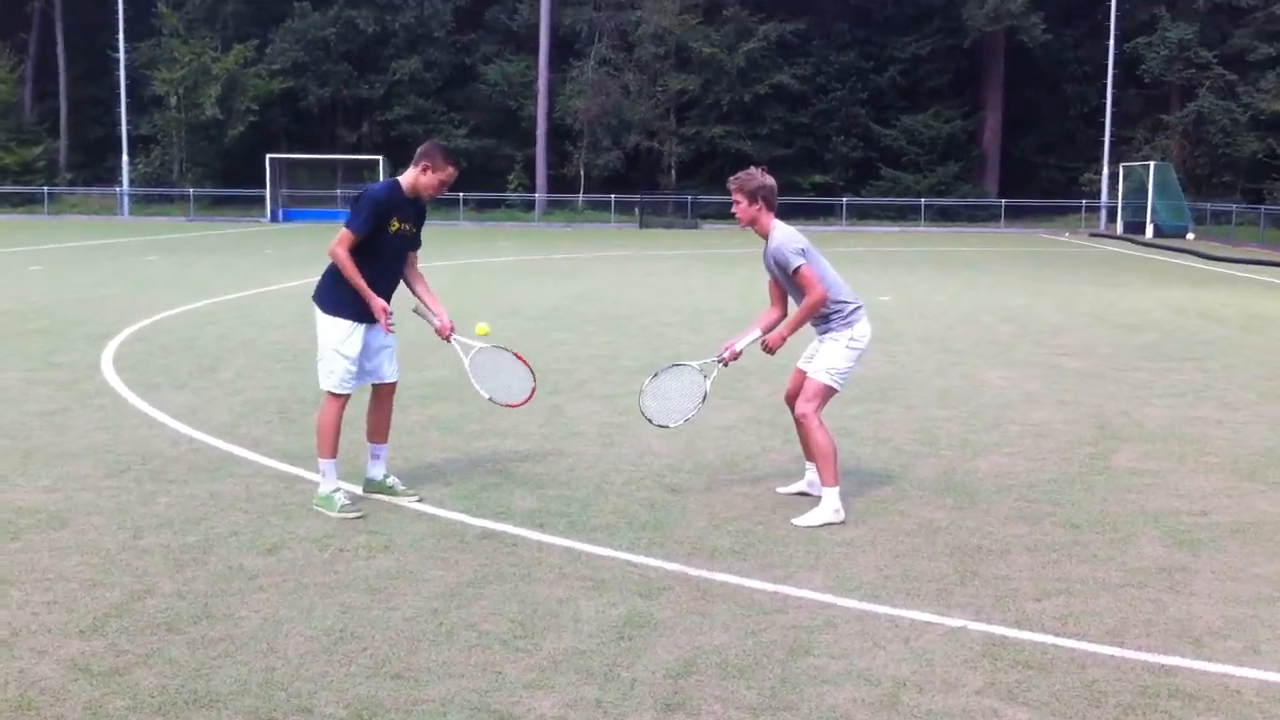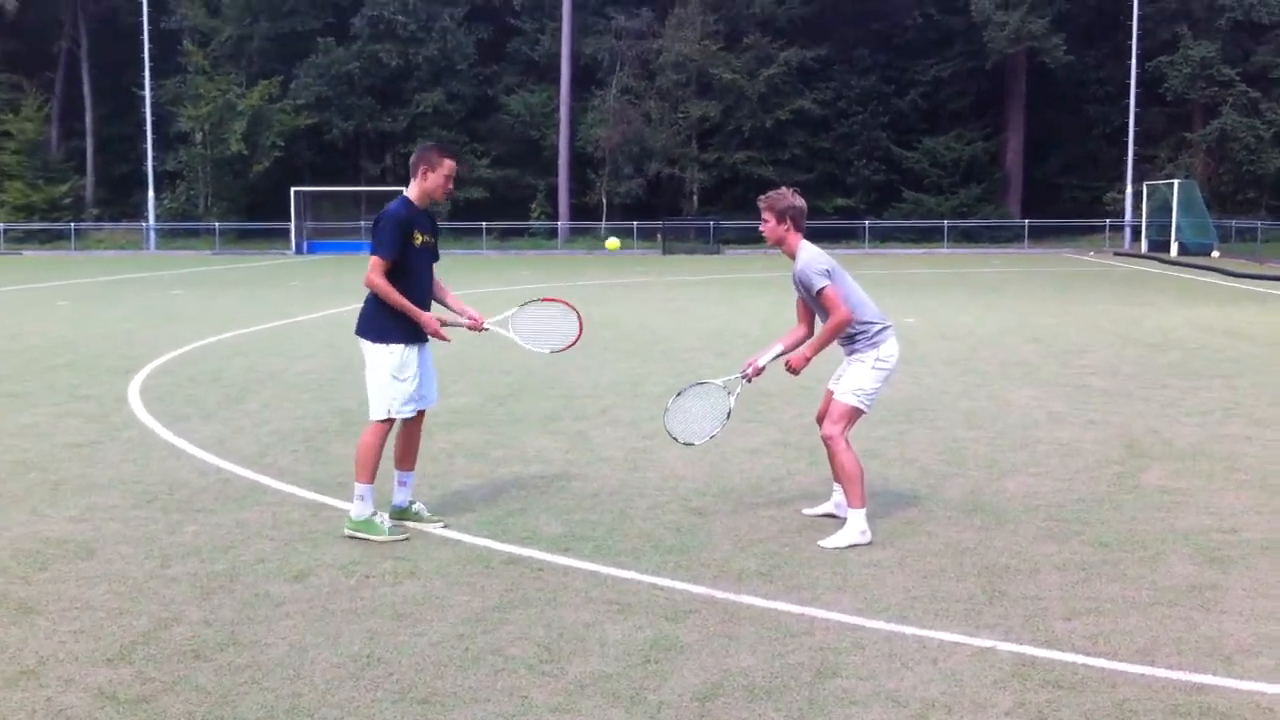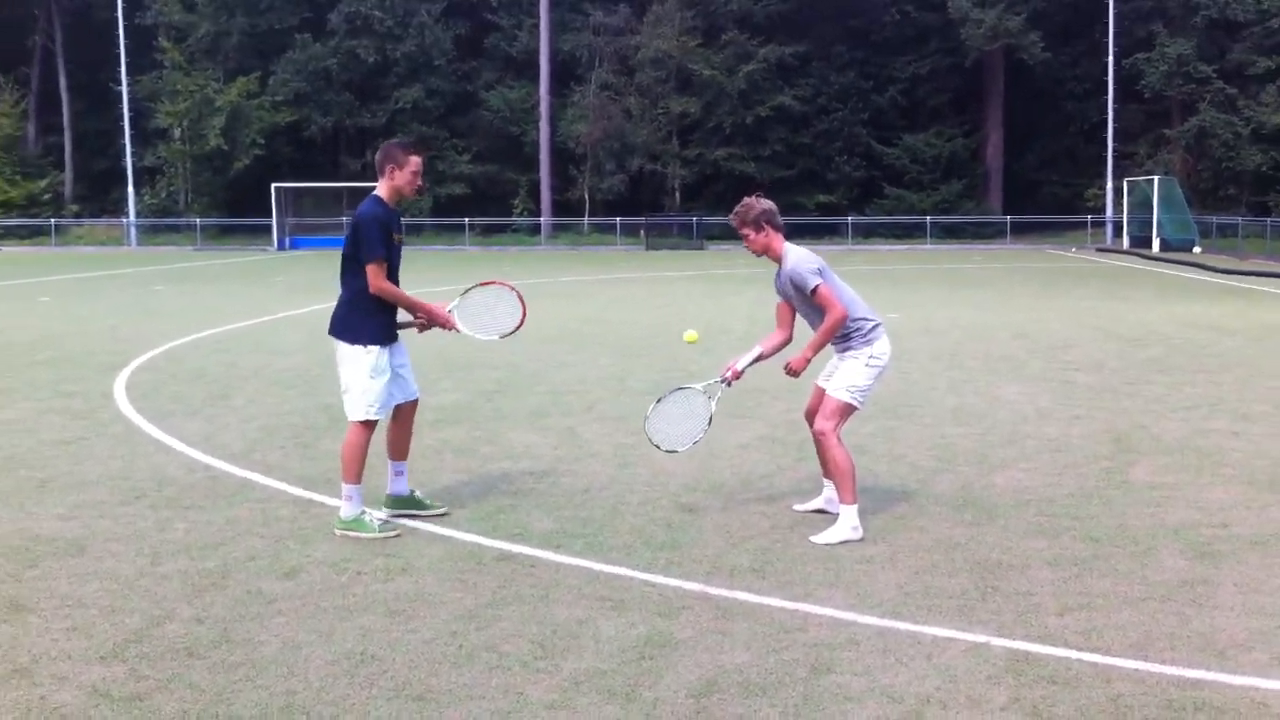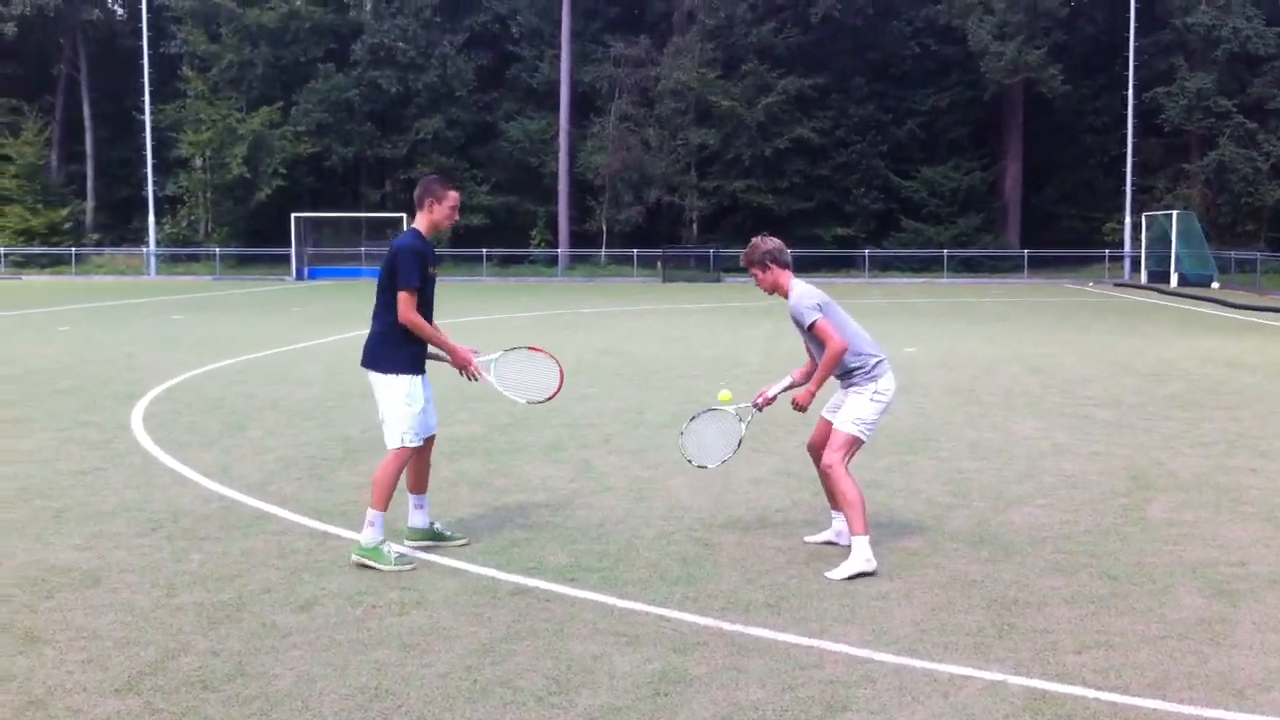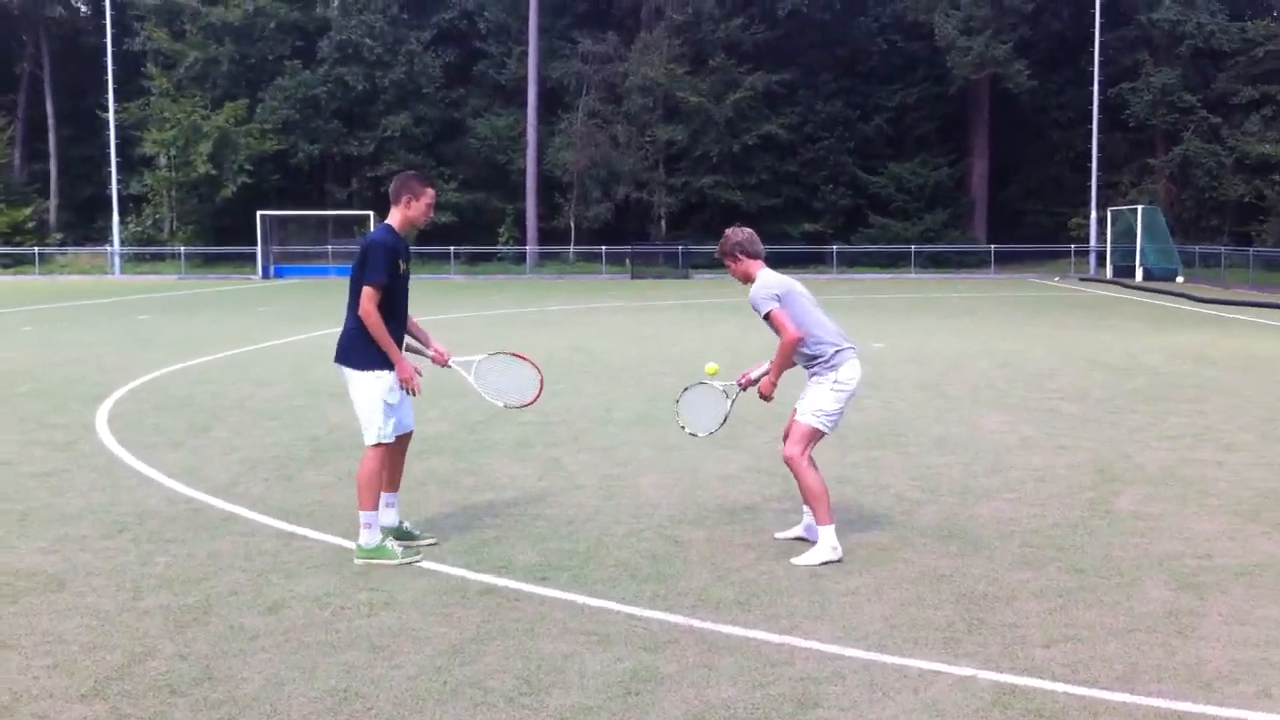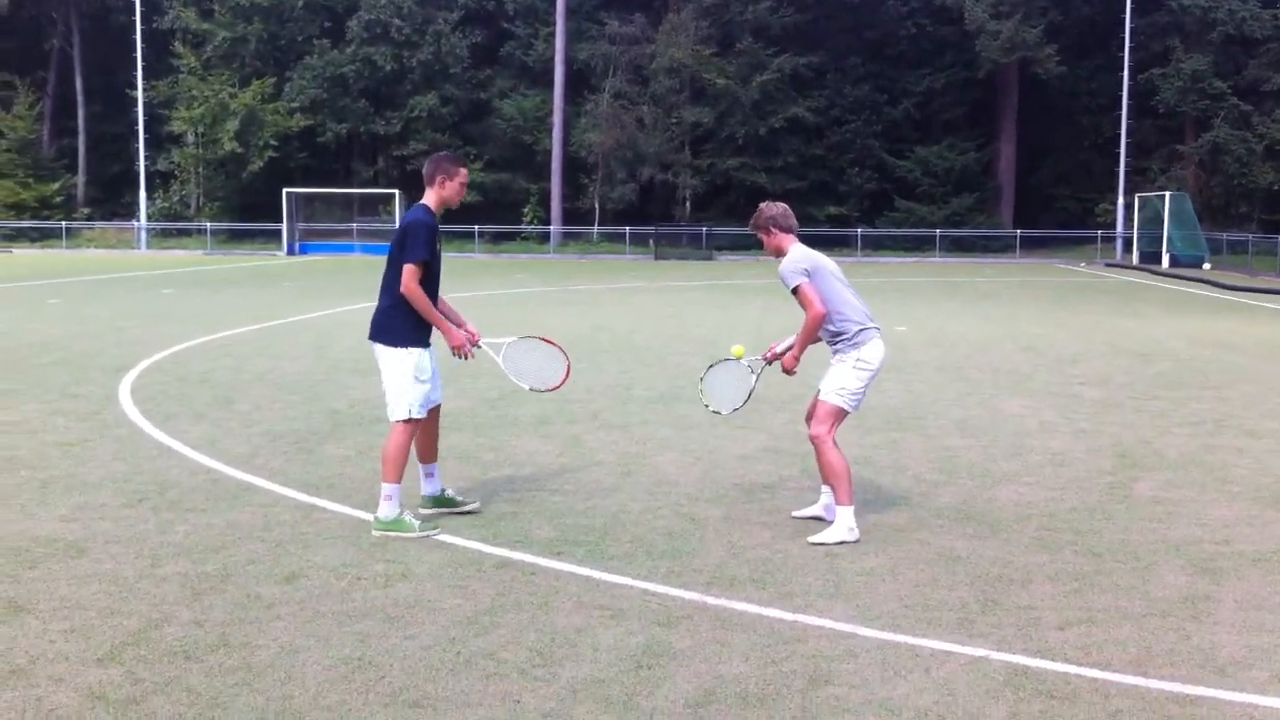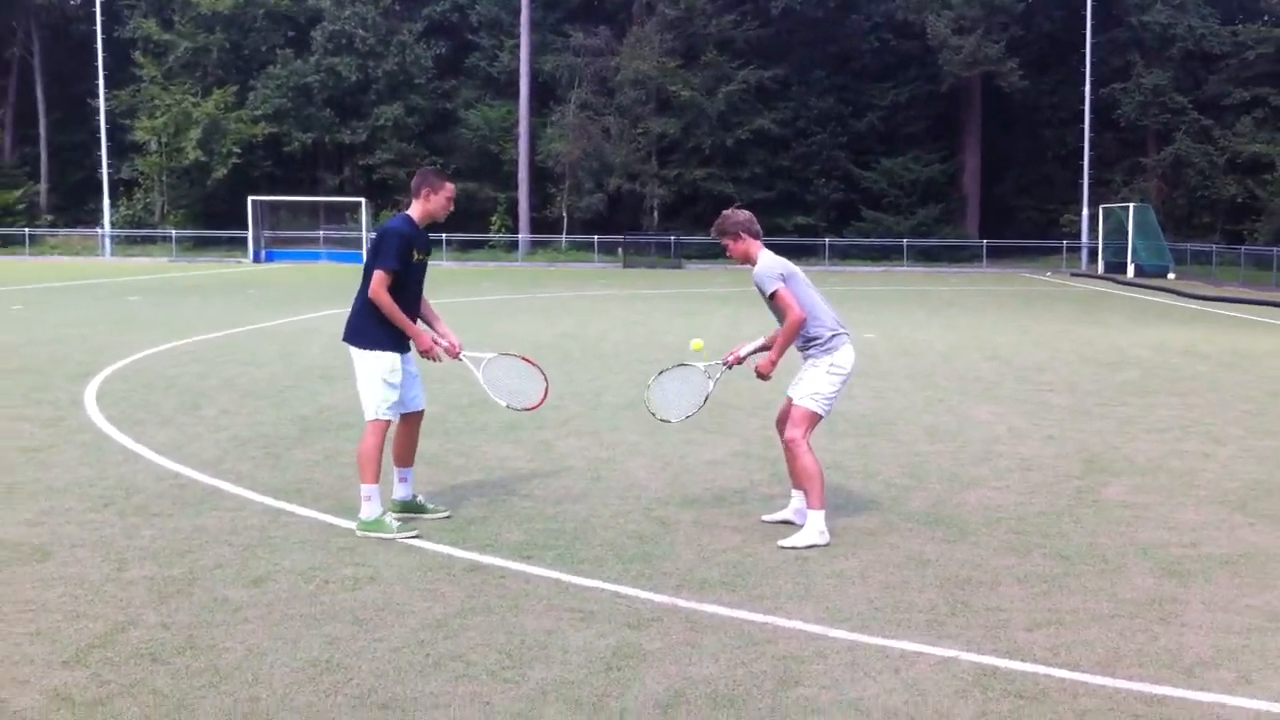
dt=0.4s
person 1, frame 1
left shoulder: (416, 210)
right shoulder: (378, 198)
left elbow: (410, 268)
right elbow: (338, 250)
left wrist: (438, 311)
right wrist: (371, 298)
left hip: (375, 313)
right hip: (342, 308)
left knee: (385, 386)
right knee: (338, 393)
left ankle: (376, 475)
right ankle: (327, 488)
person 1, frame 2
left shoulder: (427, 220)
right shoulder: (395, 216)
right elbow: (373, 278)
left wrist: (464, 311)
right wrist: (419, 315)
left hip: (413, 337)
right hip: (386, 336)
left knee: (414, 415)
right knee: (384, 418)
left ankle: (402, 502)
right ankle: (360, 514)
person 1, frame 3
left shoulder: (390, 214)
right shoulder: (371, 216)
right elbow: (377, 285)
left wrist: (418, 313)
right wrist: (427, 310)
left hip: (383, 333)
right hip: (361, 335)
left knee: (406, 403)
right knee: (364, 419)
left ankle: (399, 491)
right ankle: (349, 513)
person 1, frame 4
left shoulder: (424, 248)
right shoulder: (408, 248)
right elbow: (406, 316)
left wrist: (448, 350)
right wrist: (454, 351)
left hip: (410, 364)
right hip: (392, 364)
left knee: (424, 440)
right knee: (402, 447)
left ankle: (419, 525)
right ankle: (370, 540)
person 1, frame 5
left shoulder: (399, 244)
right shoulder: (380, 243)
right elbow: (367, 310)
left wrist: (430, 344)
right wrist: (400, 361)
left hip: (383, 361)
right hip: (368, 360)
left knee: (401, 436)
right knee: (380, 444)
left ankle: (389, 522)
right ankle: (369, 541)
person 1, frame 6
left shoulder: (425, 222)
right shoulder: (420, 222)
right elbow: (409, 287)
left wrist: (461, 322)
right wrist: (448, 331)
left hip: (413, 337)
right hip: (400, 337)
left knee: (429, 412)
right knee: (406, 420)
left ankle: (432, 493)
right ankle: (388, 512)
person 1, frame 7
left shoulder: (421, 238)
right shoulder: (396, 232)
right elbow: (377, 292)
left wrist: (444, 333)
right wrist: (417, 334)
left hip: (396, 342)
right hip: (374, 341)
left knee: (413, 412)
right knee: (379, 421)
left ankle: (403, 496)
right ankle: (370, 513)
person 2, frame 1
left shoulder: (782, 243)
right shoulder: (771, 248)
left elbow: (818, 294)
right elbow: (778, 309)
left wrist: (783, 334)
right wrist: (741, 341)
left hip: (846, 328)
right hip: (831, 330)
left knee: (807, 411)
right knee: (794, 397)
left ankle: (831, 504)
right ankle: (814, 478)
person 2, frame 2
left shoulder: (807, 264)
right shoulder: (803, 265)
left elbow: (842, 315)
right elbow: (804, 326)
left wrist: (806, 355)
right wrist: (765, 357)
left hip: (873, 349)
right hip: (862, 349)
left knee: (833, 432)
right knee: (825, 419)
left ankle: (857, 525)
right ankle: (841, 500)
person 2, frame 3
left shoulder: (797, 264)
right shoulder: (782, 275)
left elbow: (838, 312)
right elbow: (783, 334)
left wrist: (807, 355)
left hip: (865, 347)
right hip: (849, 348)
left knee: (826, 428)
right knee: (814, 415)
left ankle: (849, 521)
right ankle: (832, 495)
person 2, frame 4
left shoulder: (799, 300)
right shoulder: (801, 299)
left elbow: (838, 346)
right elbow: (815, 364)
left wrist: (810, 390)
right wrist: (776, 390)
left hip: (870, 383)
right hip: (856, 382)
left knee: (833, 461)
right knee: (817, 448)
left ankle: (862, 553)
right ankle: (841, 527)
person 2, frame 5
left shoulder: (760, 290)
right shoulder: (779, 282)
left elbow: (793, 336)
left wrist: (771, 379)
right wrist: (763, 370)
left hip: (834, 372)
right hip: (835, 368)
left knee: (795, 454)
right knee: (793, 441)
left ankle: (827, 542)
right ankle: (811, 523)
person 2, frame 6
left shoulder: (790, 264)
right shoulder: (812, 258)
left elbow: (818, 312)
left wrist: (795, 354)
right wrist: (788, 346)
left hip: (856, 351)
right hip: (861, 346)
left knee: (820, 432)
right knee: (815, 420)
left ankle: (845, 523)
right ankle: (829, 502)
person 2, frame 7
left shoulder: (764, 269)
right shoulder: (774, 264)
left elbow: (797, 316)
left wrist: (772, 359)
right wrist: (747, 350)
left hip: (828, 356)
right hip: (824, 354)
left knee: (796, 437)
right knee: (785, 425)
left ankle: (816, 526)
right ankle: (799, 506)
